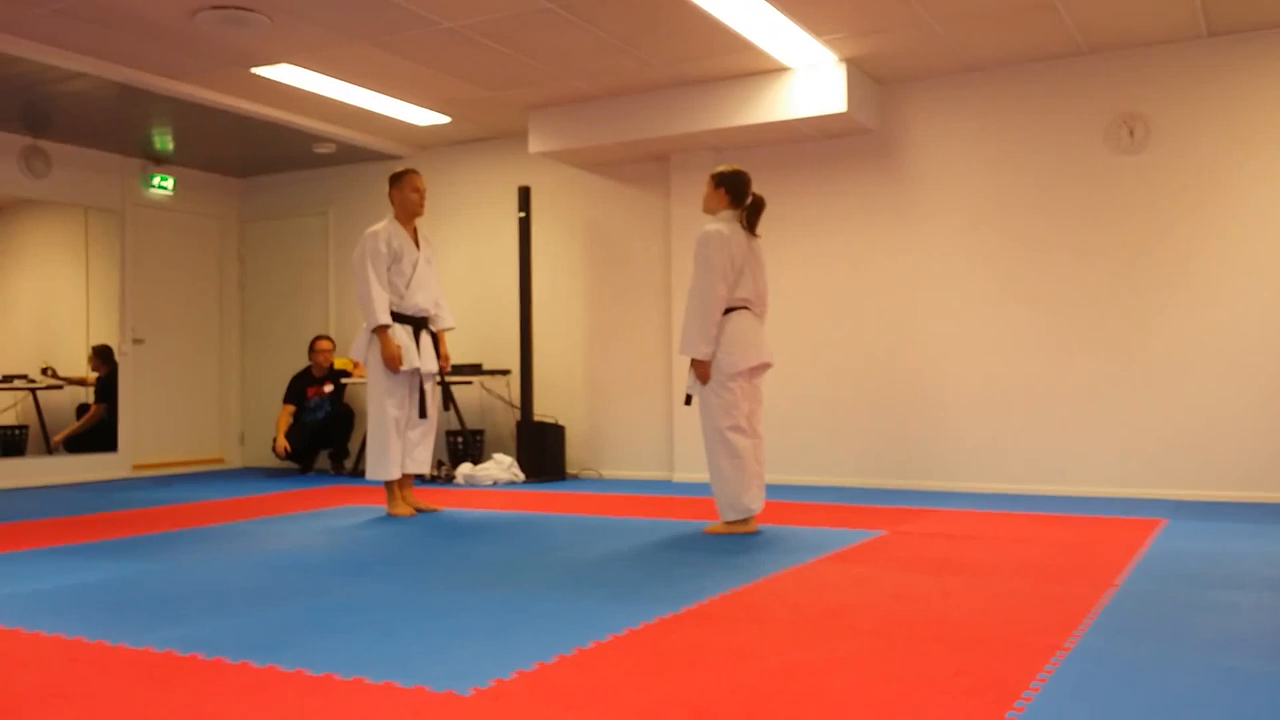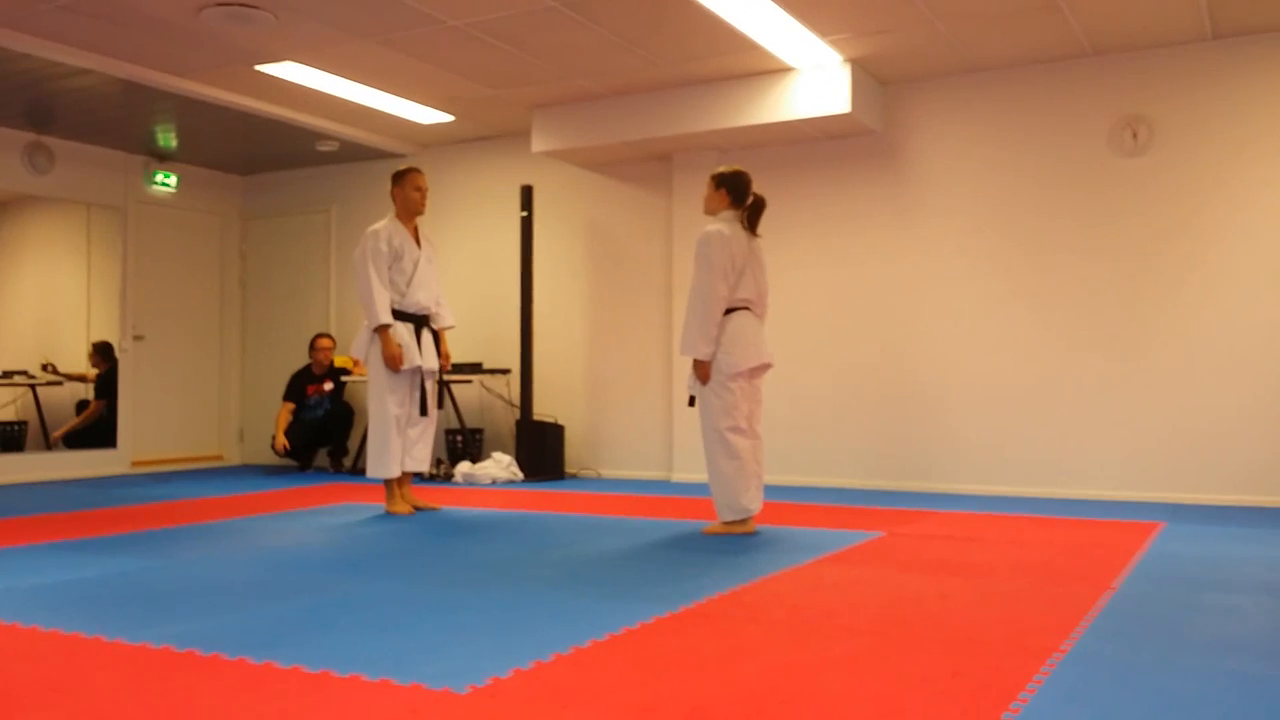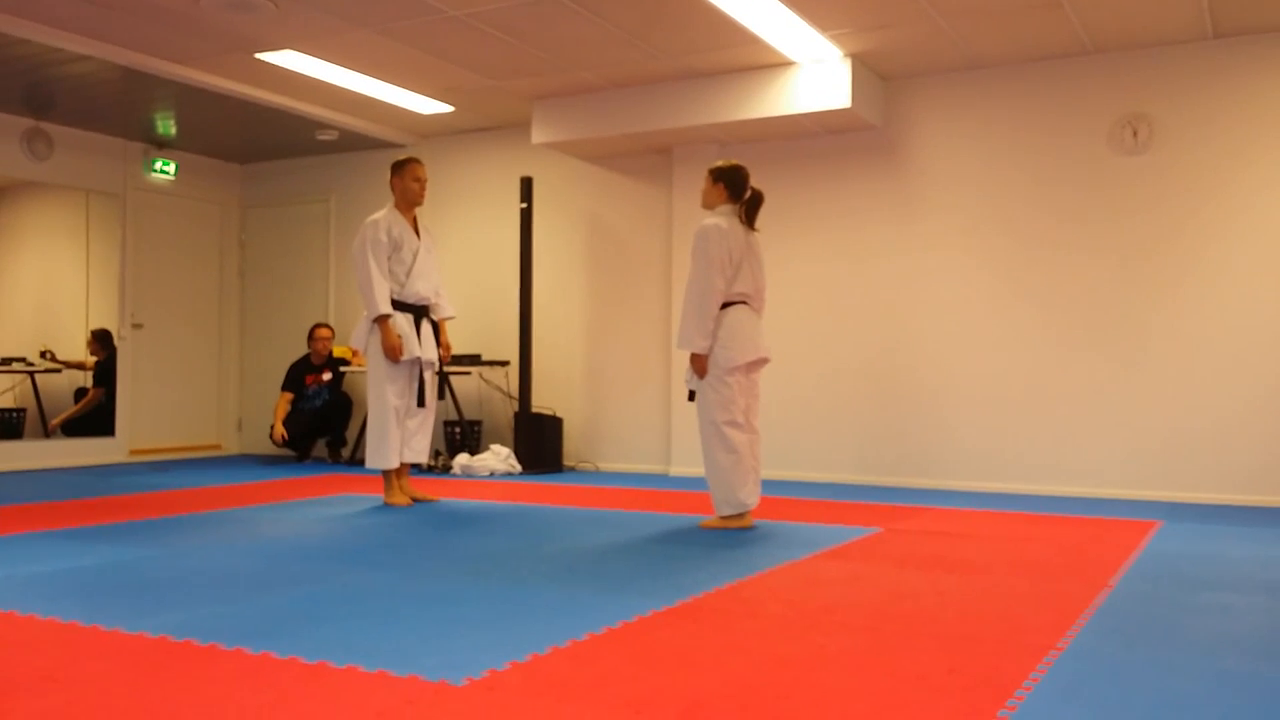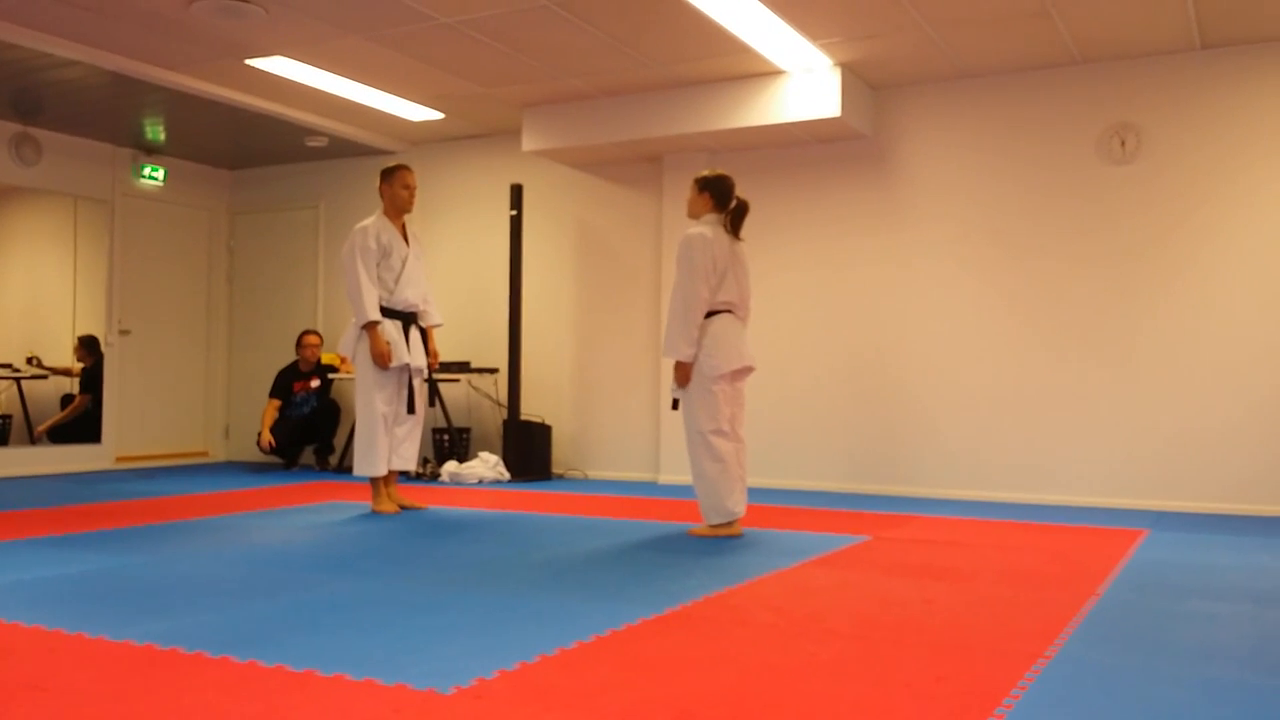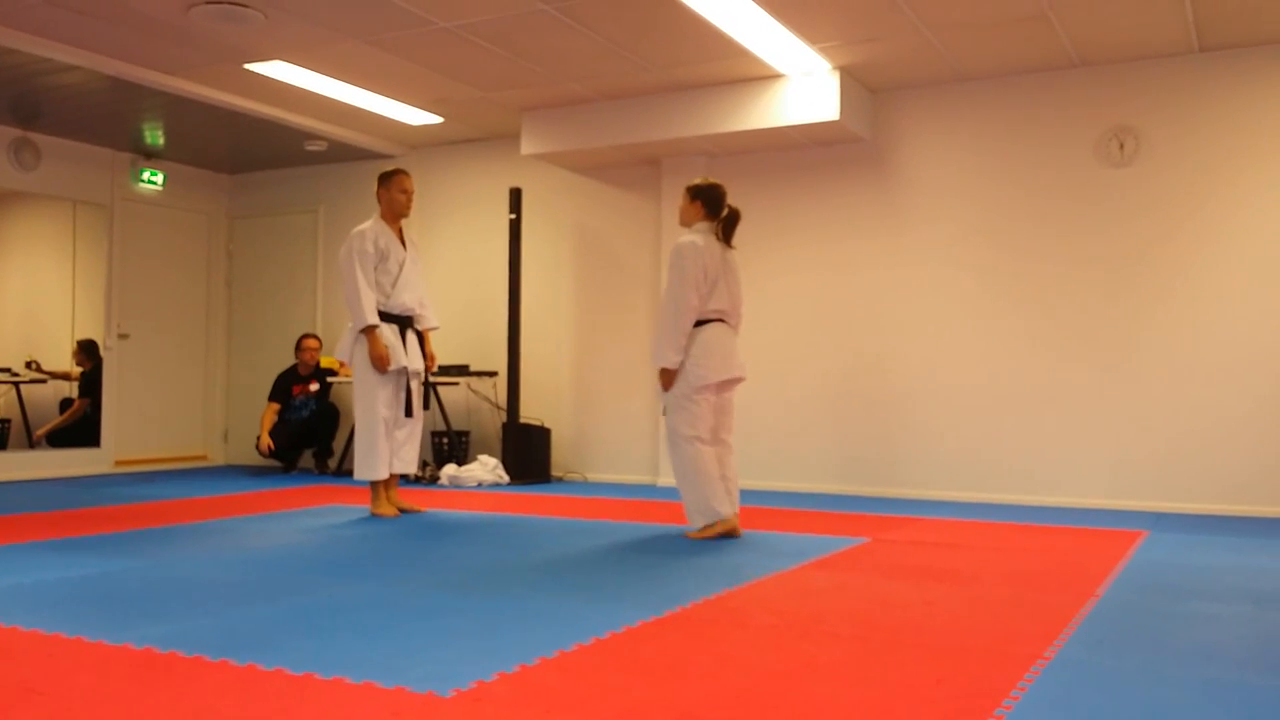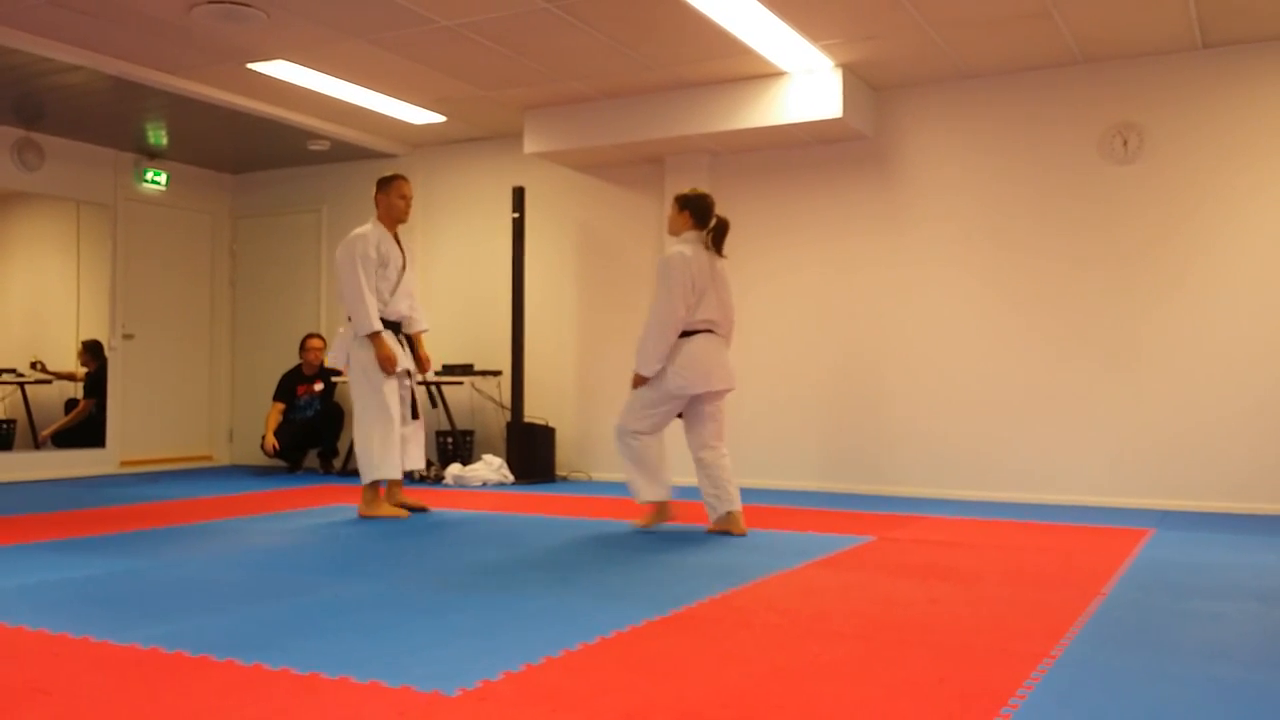
dt=0.2s
person 1, frame 1
left shoulder: (714, 235)
right shoulder: (748, 238)
left elbow: (708, 296)
left wrist: (700, 351)
left hip: (724, 341)
right hip: (748, 339)
left knee: (725, 428)
right knee: (745, 428)
left ankle: (739, 514)
right ankle: (747, 510)
person 1, frame 2
left shoulder: (714, 235)
right shoulder: (748, 238)
left elbow: (709, 297)
left wrist: (701, 352)
left hip: (725, 341)
right hip: (748, 339)
left knee: (725, 429)
right knee: (744, 429)
left ankle: (738, 514)
right ankle: (745, 511)
person 1, frame 3
left shoulder: (712, 229)
right shoulder: (747, 232)
left elbow: (706, 291)
left wrist: (698, 345)
left hip: (722, 335)
right hip: (746, 333)
left knee: (722, 424)
right knee: (742, 424)
left ankle: (735, 509)
right ankle: (743, 506)
person 1, frame 4
left shoulder: (697, 237)
right shoulder: (732, 241)
left elbow: (690, 299)
left wrist: (682, 353)
left hip: (707, 343)
right hip: (730, 342)
left knee: (708, 433)
right knee: (728, 433)
left ankle: (723, 518)
right ankle: (730, 514)
person 1, frame 5
left shoulder: (688, 246)
right shoulder: (724, 249)
left elbow: (679, 307)
left wrist: (668, 359)
left hip: (696, 349)
right hip: (722, 348)
left knee: (687, 437)
right knee: (716, 438)
left ankle: (714, 515)
right ankle: (726, 515)
person 1, frame 6
left shoulder: (677, 256)
right shoulder: (714, 259)
left elbow: (666, 317)
right elbow: (725, 315)
left wrist: (646, 366)
left hip: (682, 357)
right hip: (712, 358)
left knee: (632, 429)
right knee: (709, 442)
left ankle: (658, 501)
right ankle: (729, 515)
person 2, frame 1
left shoulder: (424, 244)
right shoulder: (378, 238)
right elbow: (372, 293)
left wrist: (441, 341)
right wrist: (386, 339)
left hip: (421, 337)
right hip: (393, 335)
left knee: (422, 415)
right knee: (390, 414)
left ankle: (408, 491)
right ankle: (393, 496)
person 2, frame 2
left shoulder: (425, 243)
right shoulder: (379, 236)
right elbow: (374, 292)
left wrist: (441, 340)
right wrist: (387, 339)
left hip: (422, 335)
right hip: (394, 334)
left knee: (422, 413)
right knee: (390, 412)
left ankle: (406, 489)
right ankle: (392, 494)
person 2, frame 3
left shoulder: (424, 233)
right shoulder: (378, 227)
right elbow: (373, 282)
left wrist: (441, 330)
right wrist: (387, 329)
left hip: (421, 326)
right hip: (393, 324)
left knee: (419, 405)
right knee: (389, 403)
left ankle: (404, 480)
right ankle: (390, 485)
person 2, frame 4
left shoulder: (413, 240)
right shoulder: (367, 233)
right elbow: (362, 289)
left wrist: (429, 338)
right wrist: (376, 336)
left hip: (410, 333)
right hip: (382, 330)
left knee: (408, 412)
right knee: (378, 411)
left ankle: (391, 488)
right ankle: (378, 493)
person 2, frame 5
left shoulder: (409, 243)
right shoulder: (364, 237)
right elbow: (360, 293)
left wrist: (425, 342)
right wrist: (374, 340)
left hip: (406, 337)
right hip: (379, 334)
left knee: (407, 416)
right knee: (378, 414)
left ankle: (391, 492)
right ankle: (377, 496)
person 2, frame 6
left shoulder: (399, 247)
right shoulder: (362, 240)
right elbow: (360, 298)
left wrist: (418, 345)
right wrist: (379, 344)
left hip: (395, 340)
right hip: (371, 341)
left knee: (408, 415)
right knee: (382, 415)
left ankle: (394, 491)
right ankle: (371, 498)
person 3, frame 1
left shoulder: (337, 372)
right shoulder: (300, 380)
right elbow: (287, 412)
left wrist: (358, 371)
right wrist: (280, 436)
left hip: (329, 430)
right hip: (305, 430)
left knee: (345, 411)
right knee: (281, 448)
left ankle: (338, 459)
right ankle: (307, 458)
person 3, frame 2
left shoulder: (338, 370)
right shoulder: (300, 378)
right elbow: (287, 409)
left wrist: (358, 369)
right wrist: (279, 434)
left hip: (329, 427)
right hip: (304, 427)
left knee: (344, 409)
right knee: (281, 446)
left ankle: (336, 457)
right ankle: (306, 456)
person 3, frame 3
left shoulder: (337, 360)
right shoulder: (298, 368)
right elbow: (285, 399)
left wrist: (356, 360)
right wrist: (278, 423)
left hip: (327, 418)
right hip: (303, 417)
left knee: (343, 399)
right knee: (279, 436)
left ankle: (335, 447)
right ankle: (305, 446)
person 3, frame 4
left shoulder: (325, 367)
right shoulder: (286, 375)
right elbow: (273, 406)
left wrist: (344, 367)
right wrist: (265, 430)
left hip: (315, 425)
right hip: (291, 424)
left knee: (331, 406)
right knee: (266, 443)
left ankle: (322, 455)
right ankle: (292, 453)
person 3, frame 5
left shoulder: (324, 371)
right shoulder: (286, 378)
right elbow: (272, 410)
right wrist: (264, 434)
left hip: (314, 428)
right hip: (290, 427)
left knee: (330, 409)
right knee: (265, 446)
left ankle: (322, 458)
right ankle: (292, 457)
person 3, frame 6
left shoulder: (328, 371)
right shoulder: (290, 378)
right elbow: (276, 410)
right wrist: (269, 434)
left hip: (319, 429)
right hip: (295, 427)
left knee: (334, 410)
right knee: (270, 446)
left ankle: (326, 458)
right ankle: (297, 457)
